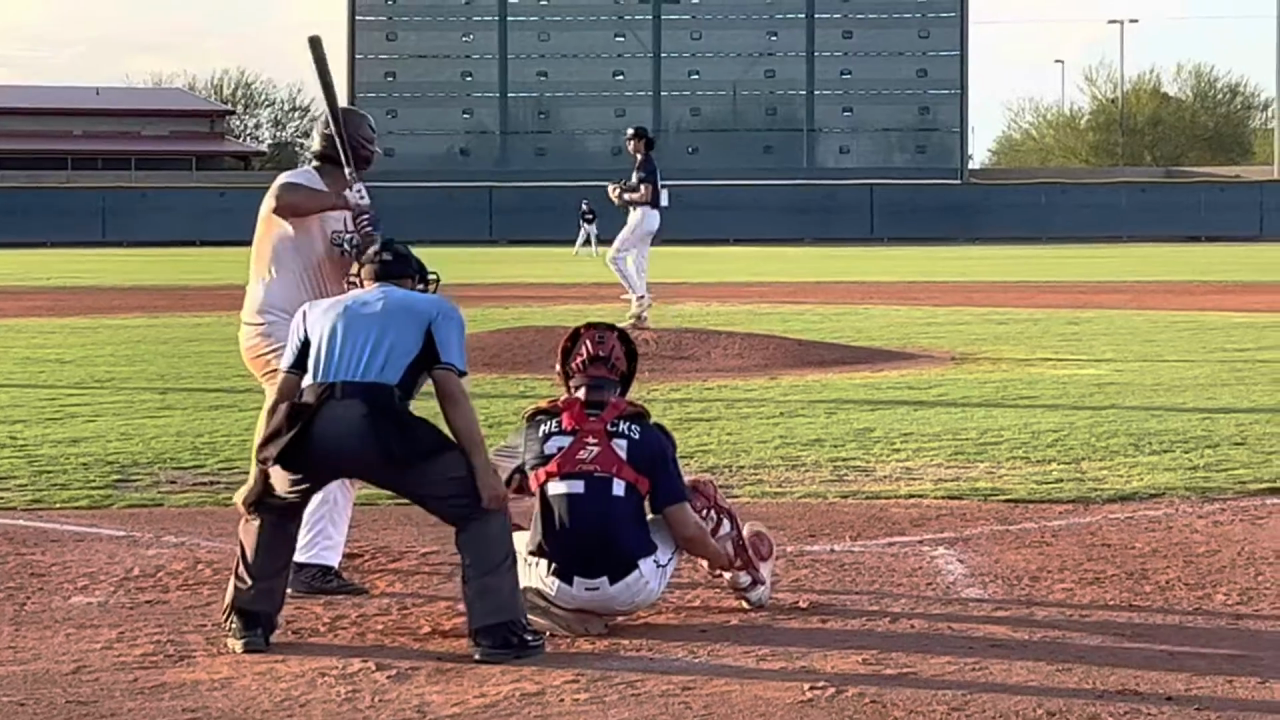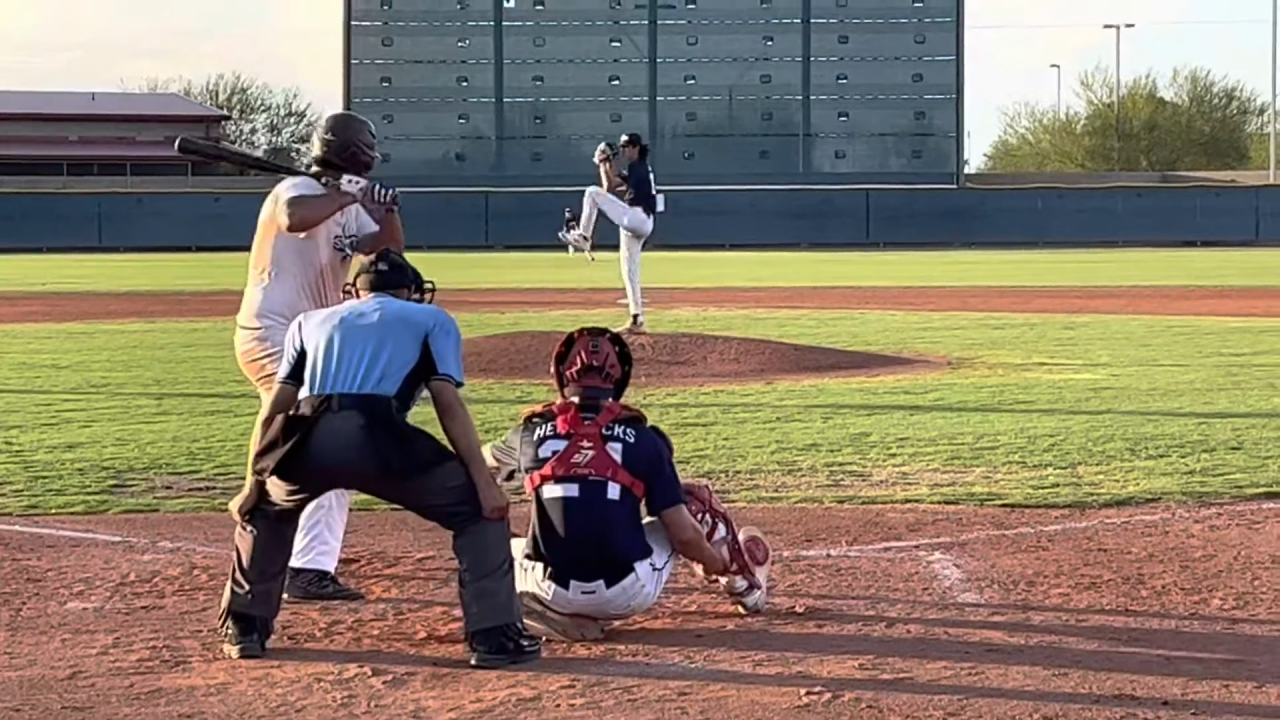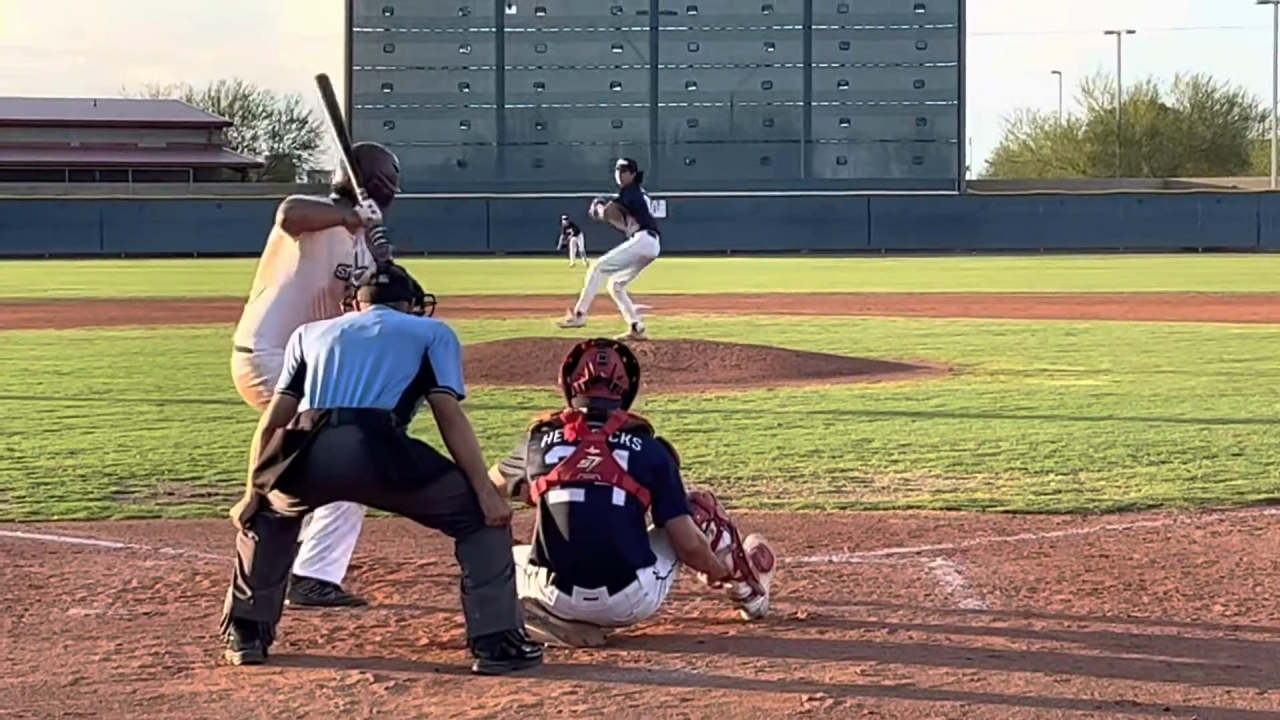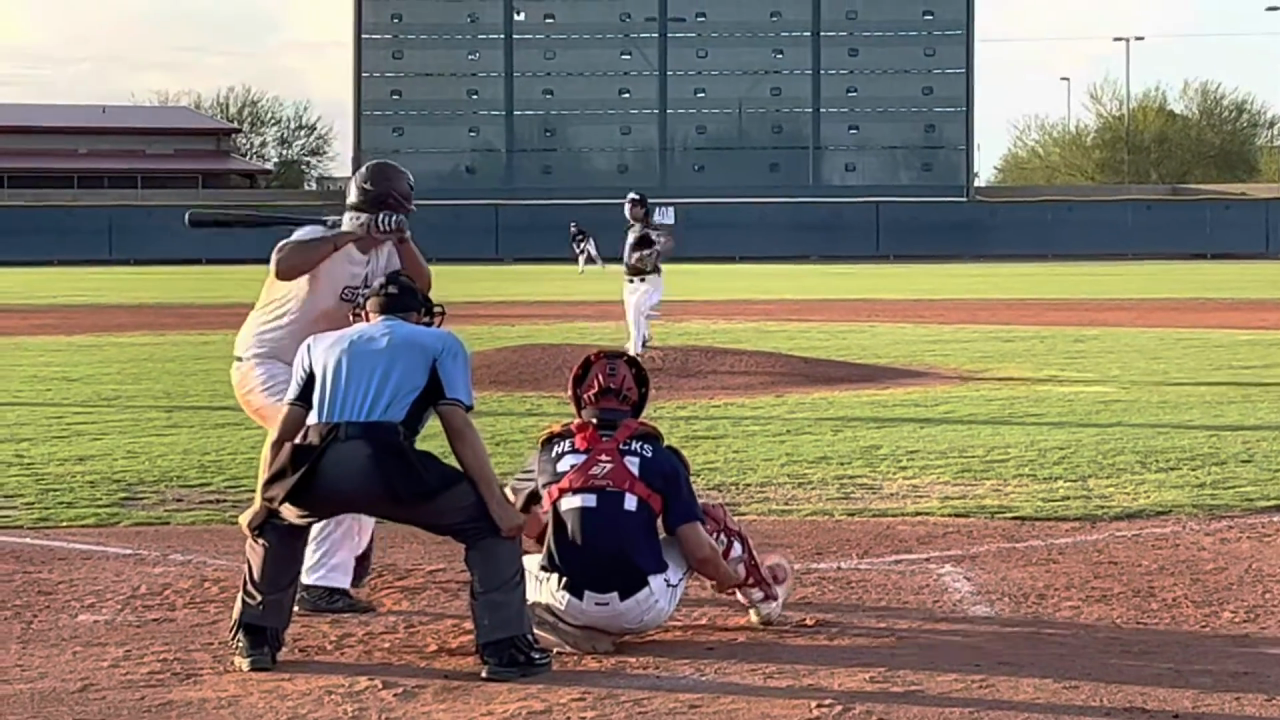
dt=0.4s
person 1, frame 1
left shoulder: (346, 198)
right shoulder: (298, 182)
right elbow: (282, 202)
left wrist: (367, 237)
right wrist: (342, 202)
right hip: (281, 334)
right ankle: (311, 566)
person 1, frame 2
left shoulder: (347, 205)
right shoulder: (299, 188)
left elbow: (387, 248)
right elbow: (295, 219)
left wrist: (389, 213)
right wrist: (347, 195)
right hip: (278, 338)
right ankle: (308, 572)
person 1, frame 3
left shoulder: (357, 236)
right shoulder: (315, 212)
right elbow: (288, 216)
left wrist: (383, 266)
right wrist: (351, 215)
right hip: (270, 358)
left ankle: (292, 553)
right ankle: (313, 578)
person 1, frame 4
left shoulder: (383, 250)
right shoulder: (321, 236)
left elbow: (420, 286)
right elbow: (281, 266)
left wrist: (404, 240)
right wrist: (343, 235)
right hip: (265, 367)
left ankle: (348, 552)
right ankle: (321, 586)
person 2, frame 1
left shoulder: (315, 309)
right shoulder: (435, 307)
left elbow: (280, 399)
right elbow: (450, 391)
left wrist: (258, 475)
right wrist: (482, 469)
left hip: (311, 431)
right hip: (380, 427)
left knee: (270, 501)
right knee: (481, 503)
left ankle: (248, 622)
right ankle: (499, 631)
person 2, frame 2
left shoulder: (310, 320)
right shoulder: (432, 318)
left elbow: (274, 411)
right elbow: (448, 403)
left wrist: (252, 485)
right wrist: (484, 481)
left hip: (307, 443)
right hip: (378, 440)
left knee: (266, 506)
right knee: (478, 507)
left ankle: (244, 627)
right ankle: (494, 635)
person 2, frame 3
left shoulder: (310, 332)
right shoulder: (431, 331)
left elbow: (273, 423)
right elbow: (449, 415)
left wrist: (253, 493)
right wrist: (486, 493)
left hip: (307, 456)
right hip: (377, 452)
left knee: (266, 513)
right knee: (479, 513)
left ankle: (246, 634)
right ankle: (496, 641)
person 2, frame 4
left shoulder: (318, 343)
right shoulder: (440, 342)
left elbow: (282, 435)
right elbow: (458, 428)
left wrist: (262, 503)
right wrist: (498, 505)
left hip: (316, 470)
right hip: (386, 466)
left knee: (275, 521)
right knee: (489, 520)
left ankle: (255, 640)
right ankle: (505, 648)
person 3, frame 1
left shoulder: (537, 429)
right shoulder: (646, 435)
right elbow: (687, 531)
right wrist: (722, 558)
left hip: (559, 588)
right hip: (632, 590)
right knee: (699, 496)
left ankle: (552, 604)
right ankle: (749, 582)
person 3, frame 2
left shoulder: (533, 431)
right shoulder: (641, 438)
left elbow: (485, 462)
right elbow: (684, 535)
right wrist: (716, 562)
left hip: (555, 592)
right hip: (628, 593)
right knee: (695, 500)
left ankle: (555, 612)
right ankle: (746, 585)
person 3, frame 3
left shoulder: (541, 440)
right shoulder: (648, 448)
left elbow: (494, 482)
right elbow: (689, 546)
right wrist: (719, 570)
left hip: (557, 599)
right hip: (630, 601)
right knee: (700, 507)
left ankle: (561, 620)
right ankle: (749, 590)
person 3, frame 4
left shoulder: (552, 450)
right shoulder: (658, 457)
right elbow: (700, 553)
right wrist: (729, 579)
left hip: (568, 604)
right hip: (642, 609)
right knee: (711, 518)
left ankle: (567, 625)
right ankle: (762, 594)
person 4, frame 1
left shoulder: (645, 163)
right shoulder: (644, 163)
left elbow: (645, 196)
left wrist: (624, 195)
right wrist: (623, 192)
left hip: (644, 215)
right hip: (643, 216)
left knee: (614, 256)
right knee: (637, 267)
left ankle: (640, 297)
right ankle: (640, 317)
person 4, frame 2
left shoulder: (636, 167)
right shoulder: (641, 168)
left elbow: (609, 188)
right elbow: (619, 185)
left wrist: (604, 164)
right wrist: (606, 164)
left hip: (635, 217)
right hip: (642, 223)
left knee: (592, 192)
right knee: (630, 273)
left ankle: (582, 238)
right ankle: (637, 321)
person 4, frame 3
left shoulder: (629, 190)
right shoulder: (635, 194)
left elbow: (606, 213)
right elbow: (624, 225)
left wrist: (599, 208)
right wrist: (604, 208)
left hip: (642, 241)
right hip: (649, 246)
left knee: (597, 270)
right knee: (615, 286)
left ankle: (579, 315)
right ankle: (637, 329)
person 4, frame 4
left shoulder: (650, 229)
right shoulder: (632, 228)
left elbow: (668, 242)
left wrist: (654, 253)
left hip: (649, 282)
right hip: (631, 284)
left knee: (638, 308)
right knee: (635, 321)
left ankle: (635, 352)
right ankle: (643, 339)
